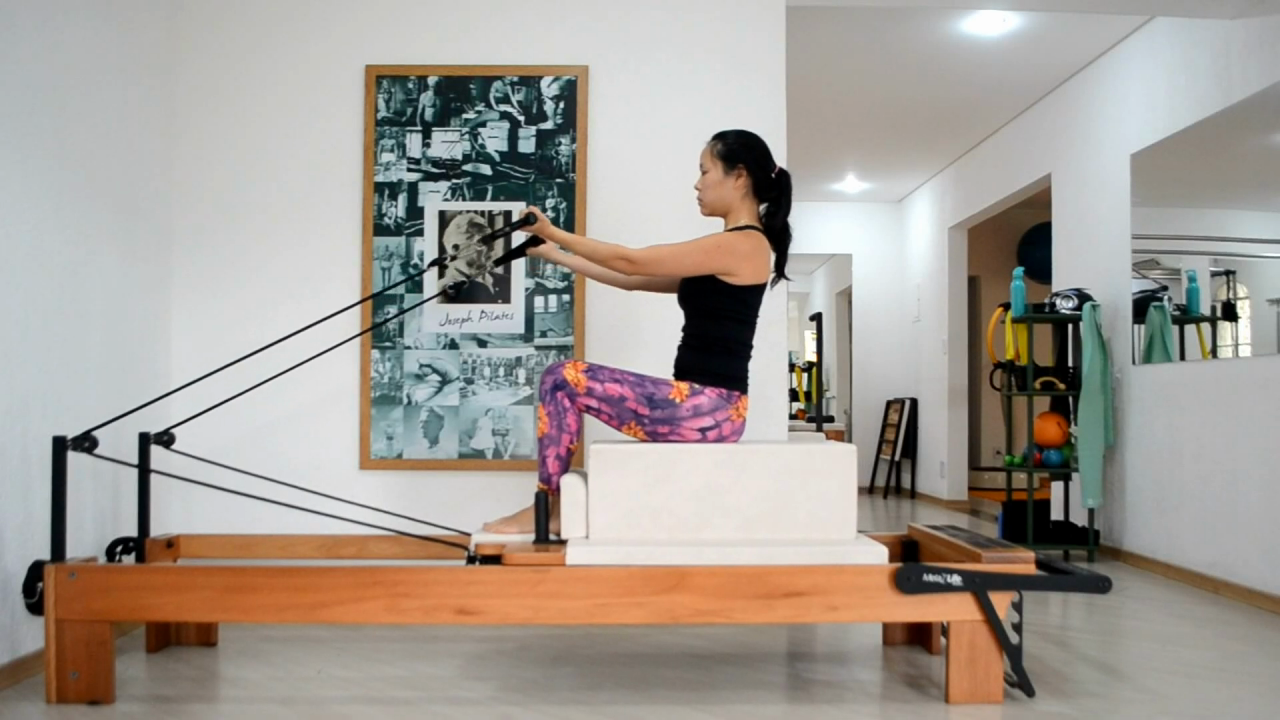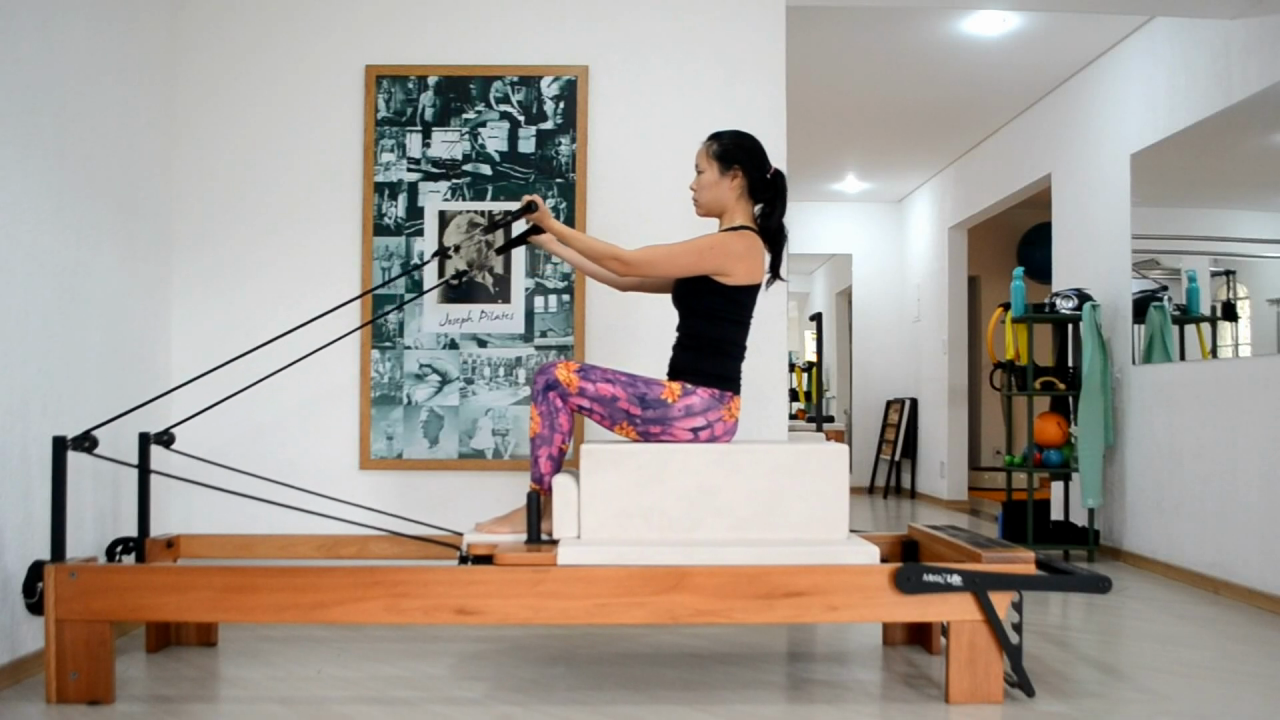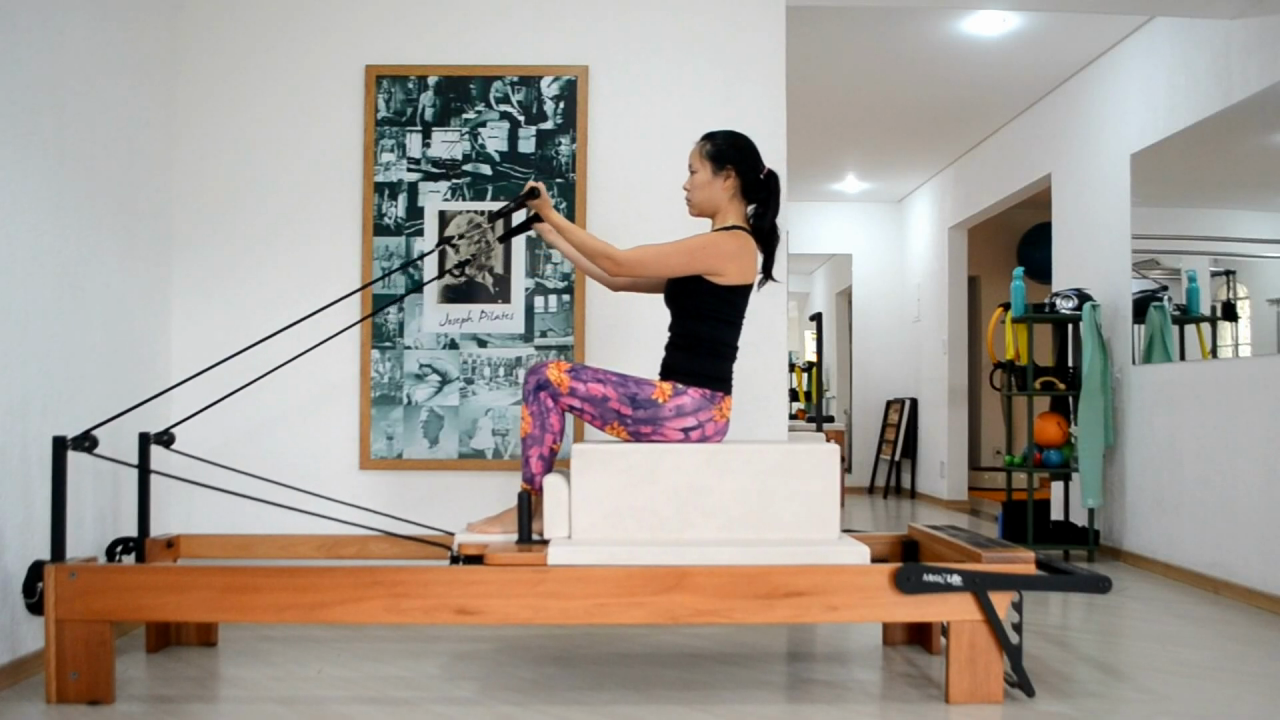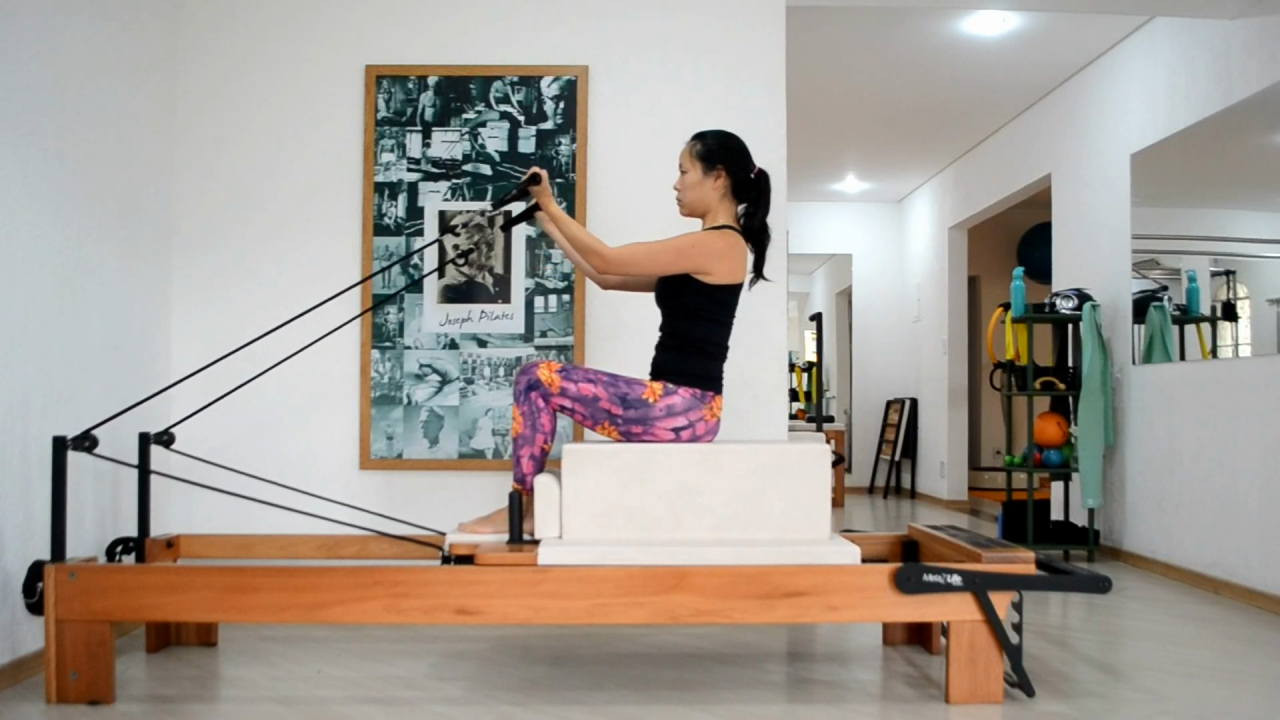
dt=0.3s
person 1, frame 1
left shoulder: (742, 245)
right shoulder: (726, 251)
left elbow: (632, 261)
right elbow: (631, 279)
left wrist: (554, 233)
right wrist: (555, 254)
left hip: (709, 408)
right hip: (702, 405)
left knee: (563, 378)
right knee: (568, 381)
left ankle: (548, 509)
right ankle: (553, 507)
person 1, frame 2
left shoulder: (737, 245)
right shoulder: (721, 251)
left elbow: (626, 263)
right elbow: (626, 280)
left wrist: (553, 224)
right wrist: (553, 246)
left hip: (701, 408)
right hip: (694, 405)
left knee: (555, 378)
right knee: (561, 382)
left ankle: (541, 508)
right ankle: (546, 506)
person 1, frame 3
left shoulder: (729, 245)
right shoulder: (711, 253)
left elbow: (618, 262)
right elbow: (617, 279)
left wrist: (552, 215)
right wrist: (553, 236)
left hip: (693, 408)
right hip: (687, 405)
left knee: (546, 378)
right knee: (551, 381)
left ankle: (532, 509)
right ankle: (537, 508)
person 1, frame 4
left shoulder: (719, 244)
right shoulder: (703, 250)
left elbow: (607, 260)
right elbow: (608, 277)
left wrist: (550, 205)
right wrist: (549, 225)
left hip: (682, 408)
right hip: (678, 405)
left knee: (538, 379)
right knee: (544, 382)
left ankle: (523, 508)
right ankle: (528, 507)
